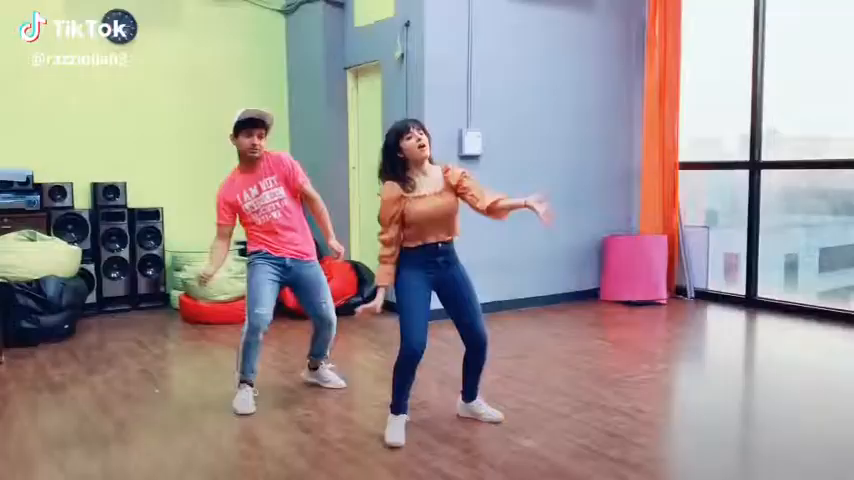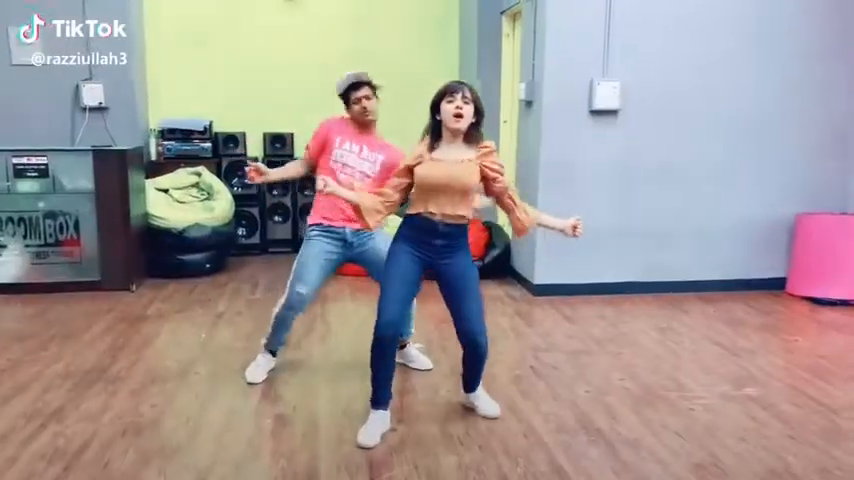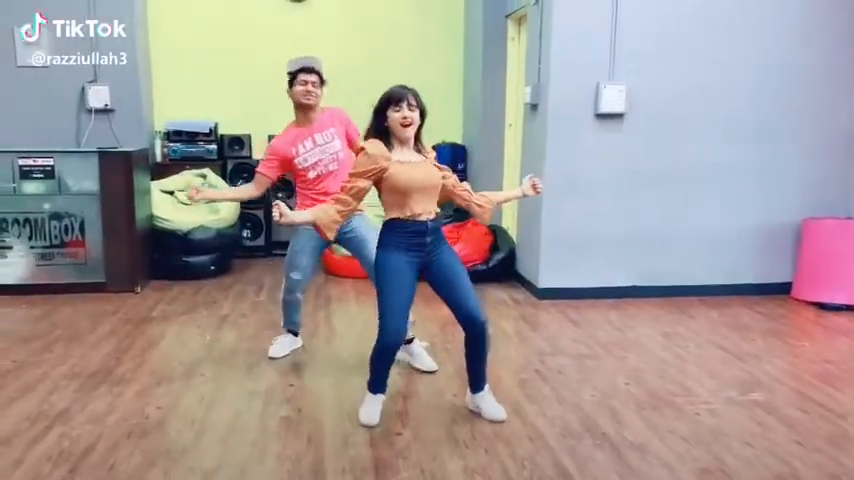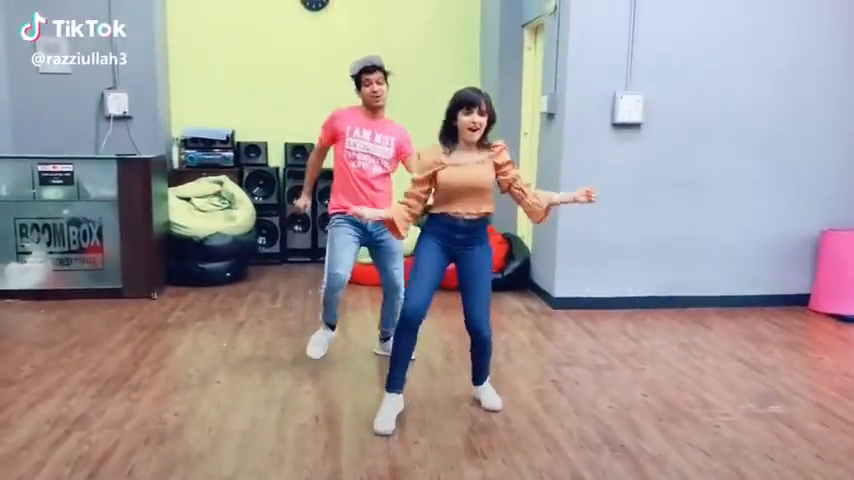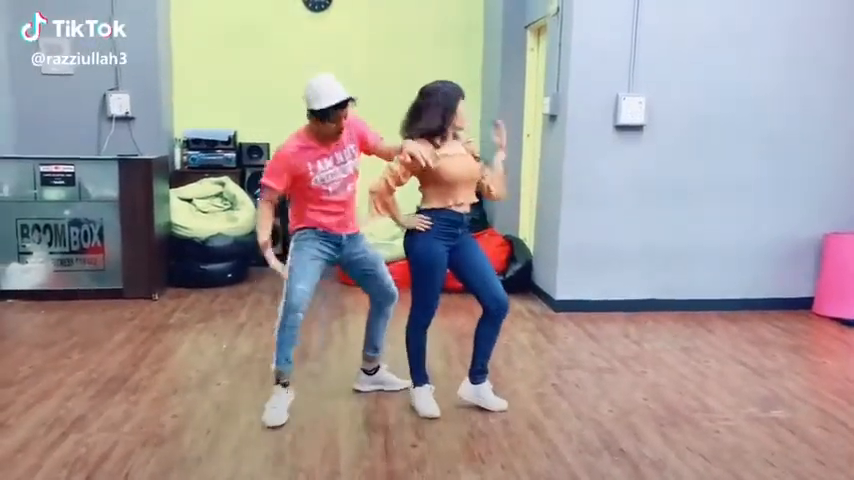
dt=0.7s
person 1, frame 1
left shoulder: (451, 176)
right shoulder: (394, 189)
left elbow: (483, 201)
right elbow: (389, 244)
left wrist: (525, 203)
right wrist: (381, 293)
left hip: (448, 262)
right hip: (413, 267)
left knee: (477, 337)
right knee: (413, 345)
left ankle: (469, 401)
right ankle: (397, 415)
person 1, frame 2
left shoulder: (483, 155)
right shoulder: (420, 153)
left elbow: (509, 200)
right elbow: (387, 197)
left wrist: (558, 224)
right wrist: (339, 191)
left hip: (455, 247)
right hip: (411, 242)
left knee: (474, 337)
right knee: (386, 330)
left ankle: (472, 392)
right ankle: (379, 413)
person 1, frame 3
left shoulder: (428, 158)
right shoulder: (375, 153)
left elbow: (462, 194)
right elbow: (345, 202)
left wrist: (518, 192)
right wrist: (296, 216)
left hip: (437, 243)
right hip: (398, 246)
left knee: (475, 320)
right knee: (392, 335)
left ankle: (479, 393)
right ankle: (375, 395)
person 1, frame 4
left shoulder: (496, 155)
right shoulder: (437, 157)
left elbow: (524, 195)
right elbow: (412, 203)
left wrist: (570, 197)
right wrist: (376, 212)
left hip: (476, 240)
right hip: (437, 236)
left knee: (479, 324)
right knee: (411, 312)
left ankle: (482, 383)
right ankle: (392, 398)
person 1, frame 5
left shoulder: (465, 148)
right shoulder: (420, 149)
left elbow: (490, 189)
right elbow: (381, 188)
left wrist: (500, 152)
right wrist: (403, 222)
left hip: (462, 231)
right hip: (431, 233)
left knee: (497, 303)
right knee: (423, 314)
left ankle: (476, 383)
right ankle: (420, 388)
person 2, frame 1
left shoulder: (282, 163)
right shoulder: (229, 189)
left elbow: (312, 199)
right elbow: (223, 238)
left wrist: (330, 237)
right wrist: (211, 268)
left hip: (303, 257)
right hip: (265, 259)
left knee: (326, 318)
right knee: (258, 320)
left ankle: (315, 367)
right ankle: (246, 385)
person 2, frame 2
left shoulder: (390, 152)
right shoulder: (330, 129)
right elbow: (305, 165)
right wrist: (271, 175)
left hip: (369, 233)
right hip: (325, 231)
right knee: (297, 297)
left ankle: (403, 347)
right ankle: (268, 353)
person 2, frame 3
left shoulder: (337, 118)
right shoulder: (281, 144)
right elbow: (256, 188)
right wrist: (213, 194)
left hip: (351, 215)
right hip: (310, 221)
right knee: (294, 283)
left ankle: (407, 342)
right ankle: (292, 334)
person 2, frame 4
left shoulder: (398, 133)
right shoulder: (340, 119)
right elbow: (318, 154)
right wrist: (305, 193)
left hip: (383, 221)
right hip: (346, 217)
left knee: (395, 284)
right knee: (336, 277)
left ankle: (387, 339)
right ankle: (327, 327)
person 2, frame 5
left shoulder: (354, 129)
right shoulder: (291, 153)
left elbow: (388, 151)
right elbow: (267, 200)
left wrist: (407, 146)
right wrist: (264, 237)
left hip: (350, 234)
right hip: (312, 236)
left knee: (386, 294)
right knee: (295, 303)
left ankle: (370, 371)
right ankle: (282, 387)
